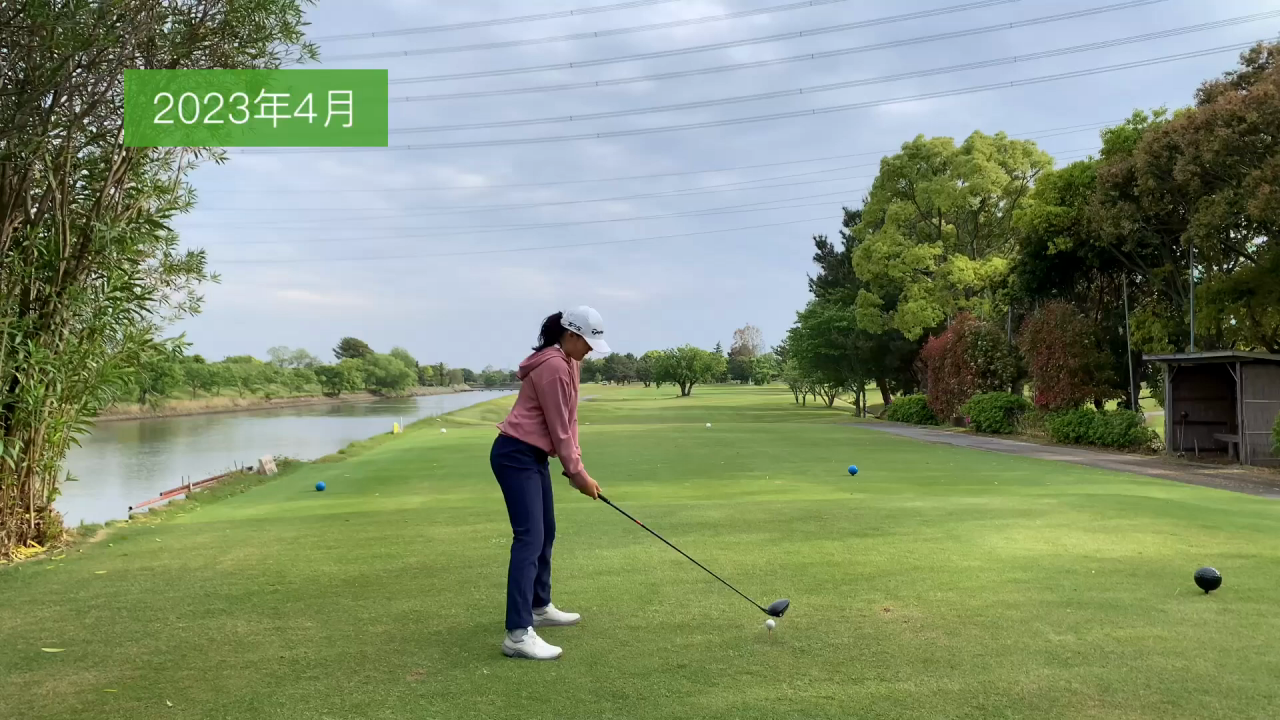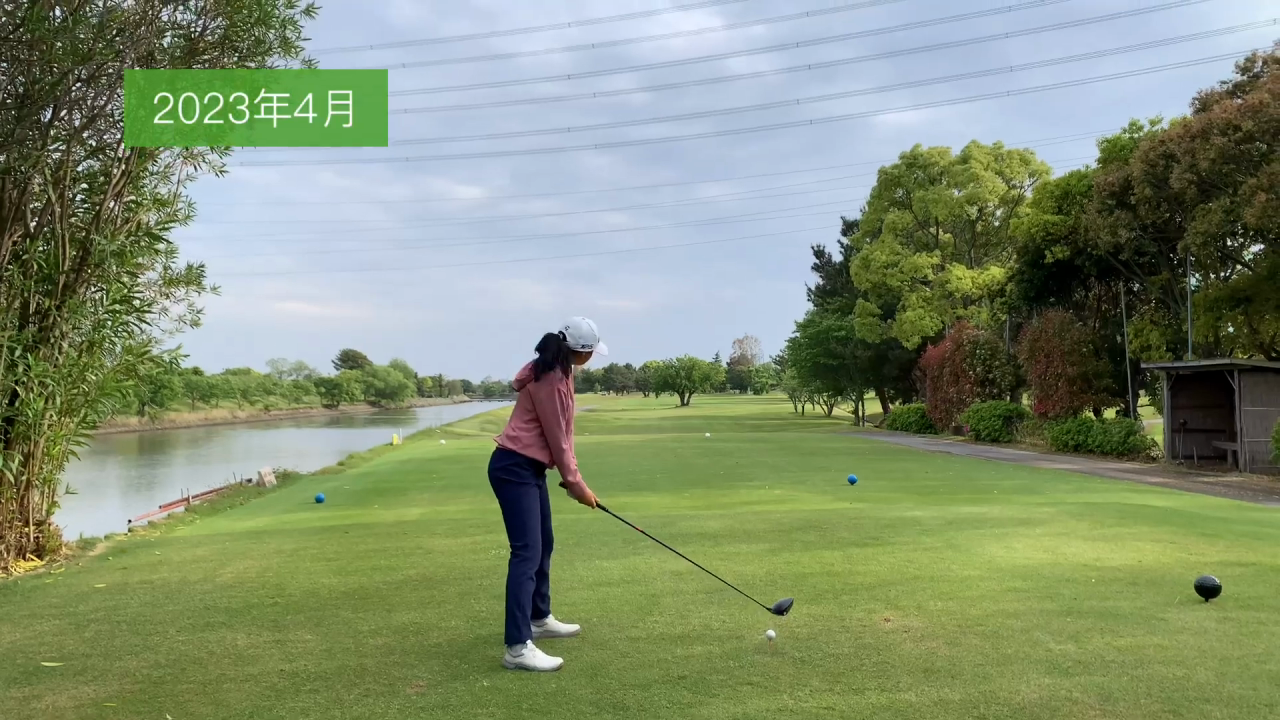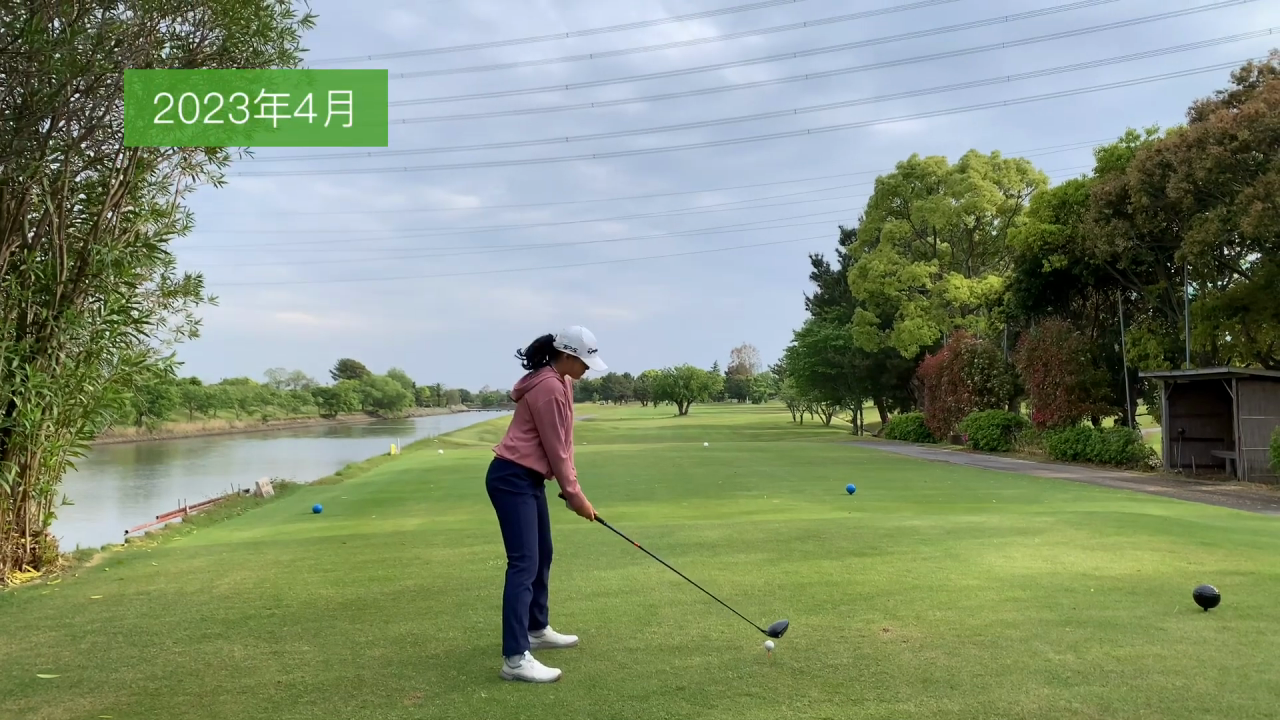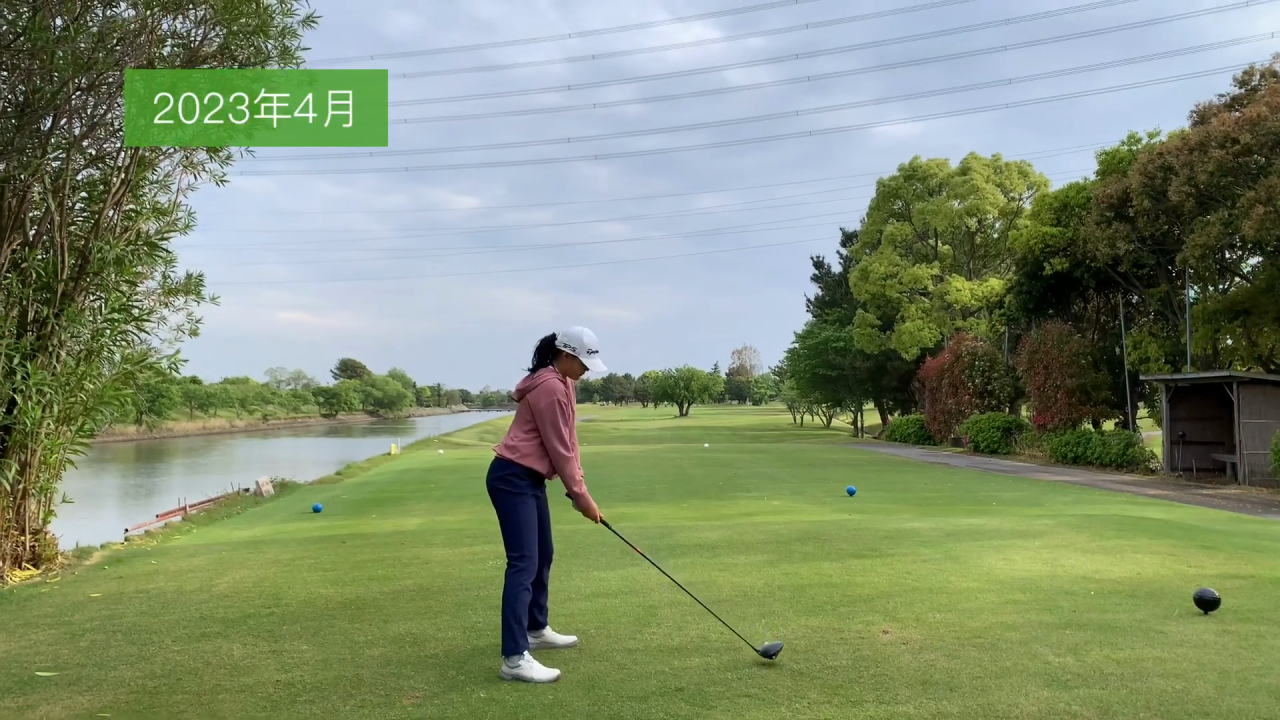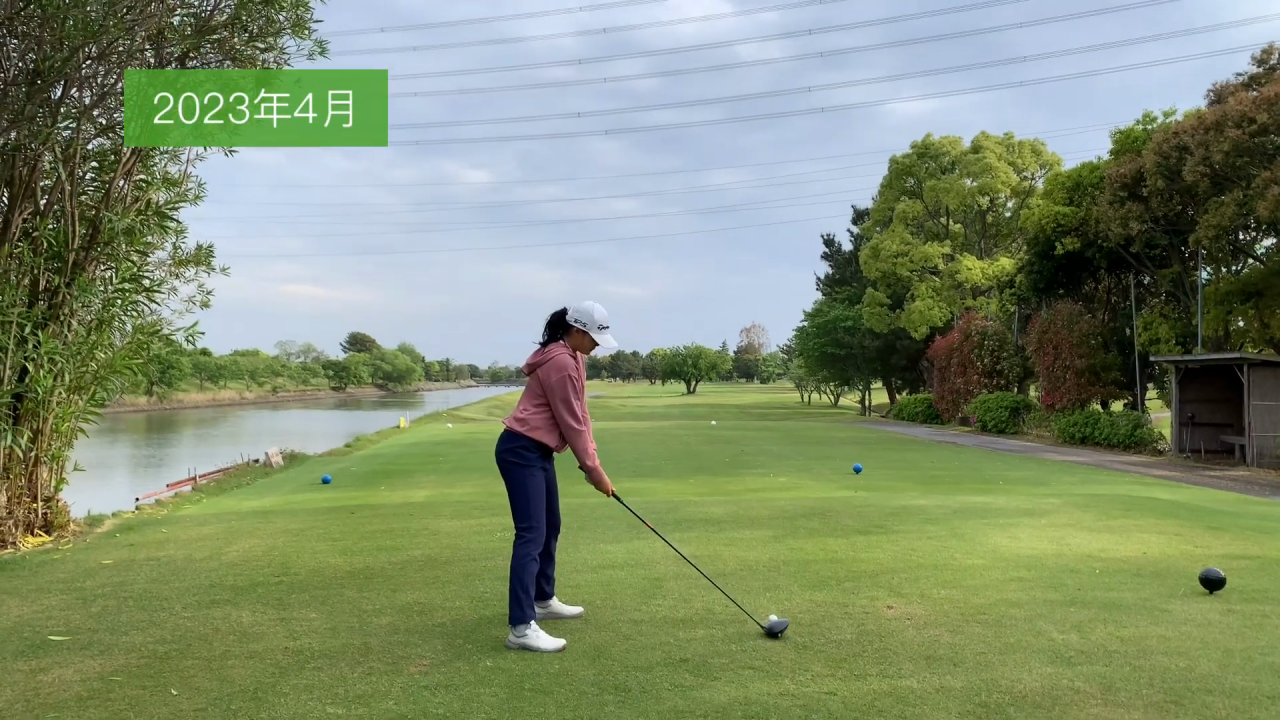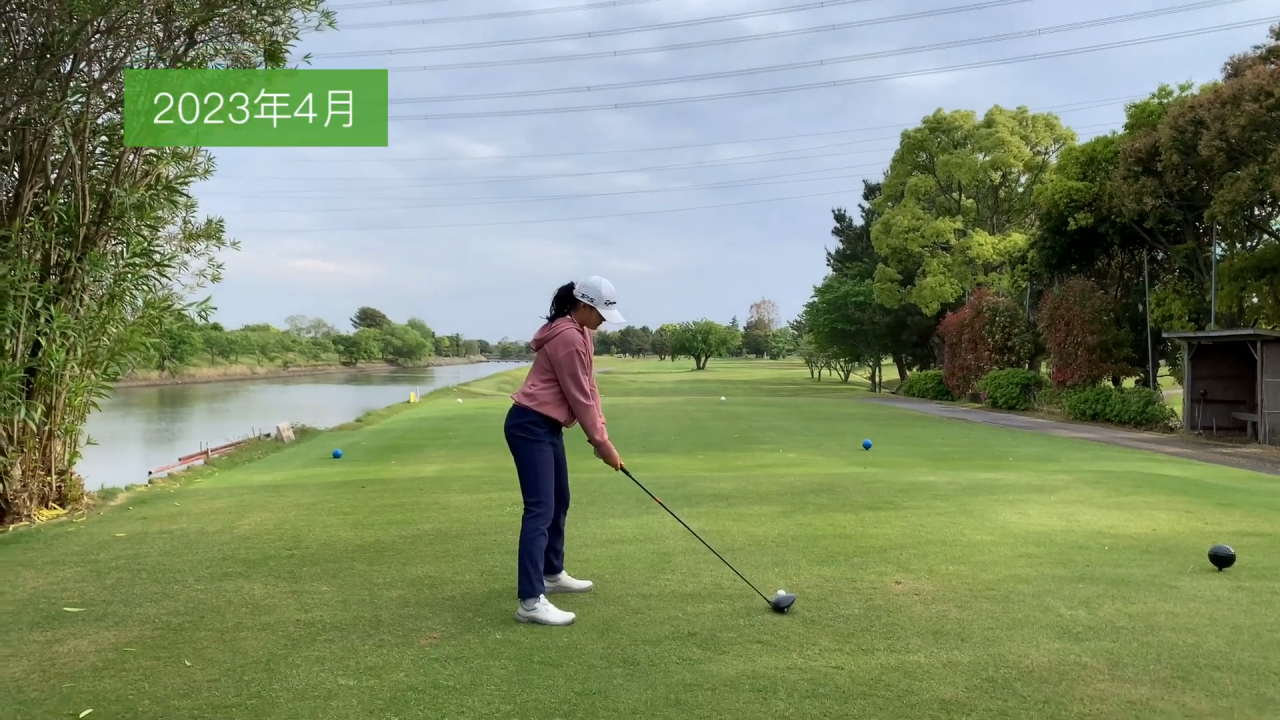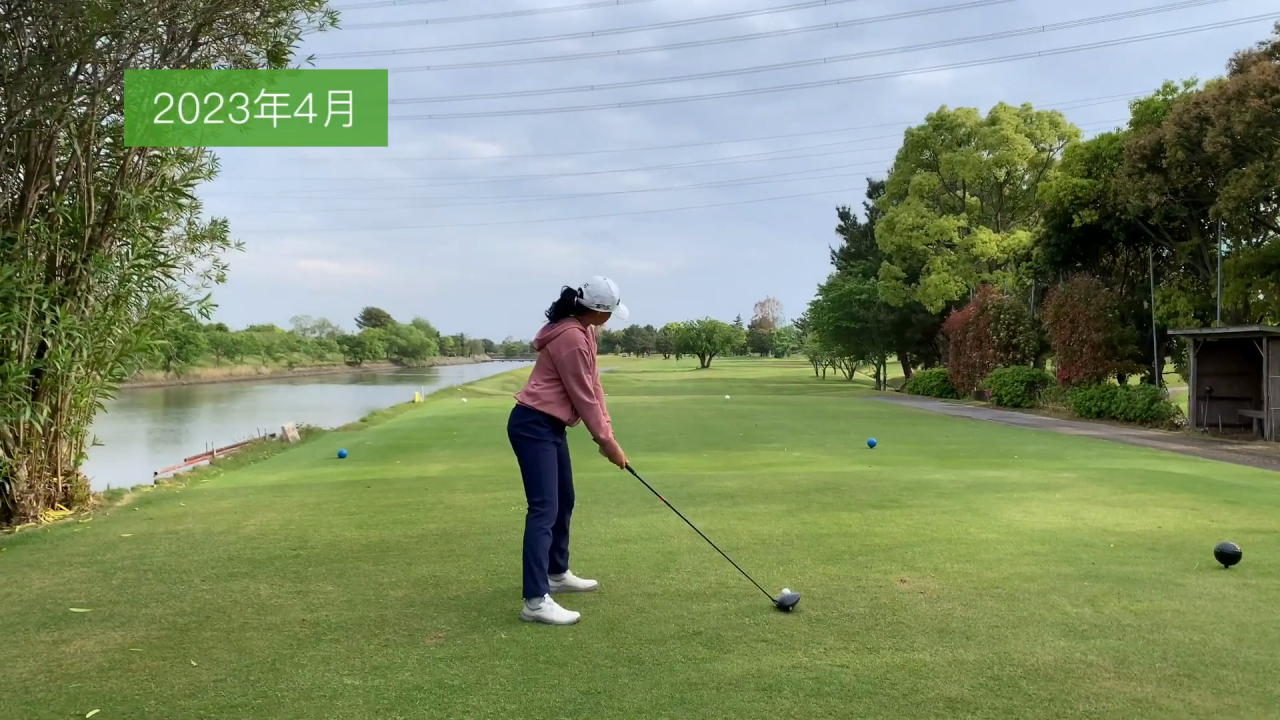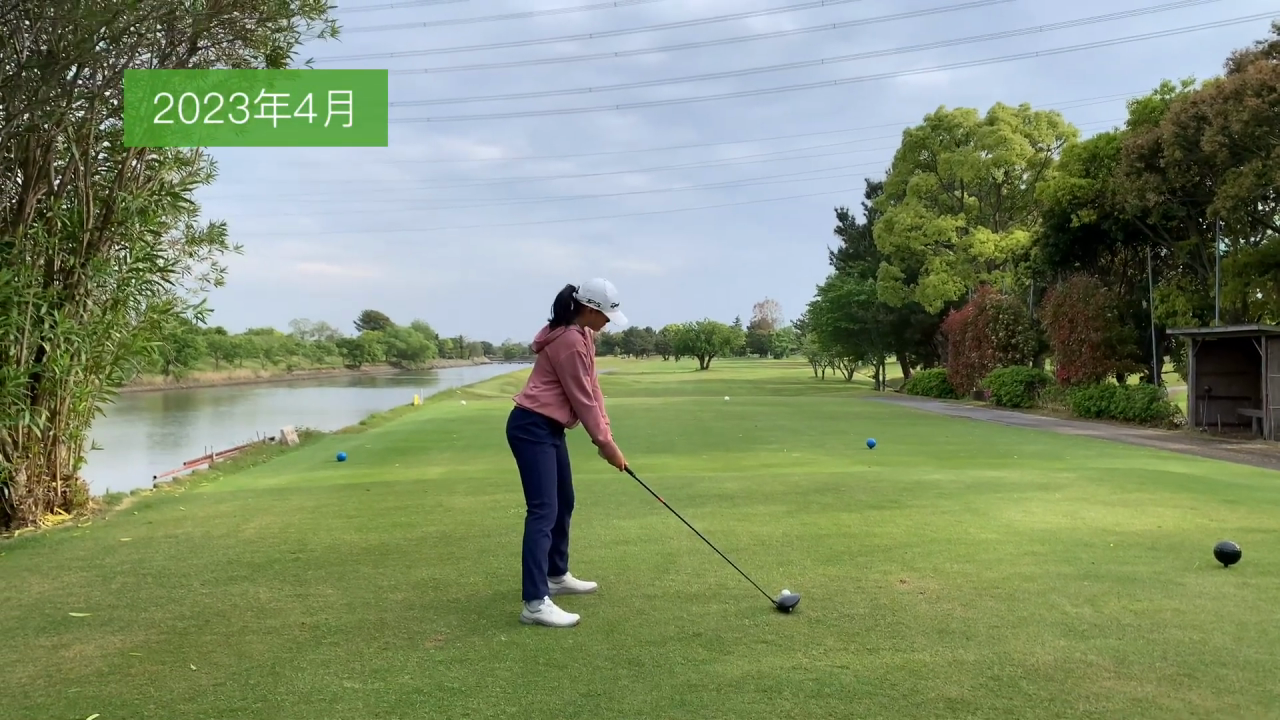
dt=0.5s
person 1, frame 1
left shoulder: (568, 362)
right shoulder: (553, 367)
left elbow: (569, 420)
right elbow: (557, 428)
left wrist: (577, 465)
right wrist: (579, 474)
left hip: (534, 455)
right hip: (516, 454)
left knee: (545, 532)
right knee: (529, 537)
left ankle: (539, 607)
right ankle: (518, 633)
person 1, frame 2
left shoulder: (559, 372)
right shoulder: (551, 381)
left elbow: (563, 433)
right elbow: (557, 439)
left wrist: (573, 475)
right wrist: (577, 484)
left hip: (530, 467)
right hip: (514, 468)
left knee: (543, 545)
right knee: (527, 552)
left ankle: (539, 619)
right ankle: (518, 648)
person 1, frame 3
left shoulder: (560, 381)
right shoulder: (548, 389)
left elbow: (564, 442)
right elbow: (555, 449)
left wrist: (573, 486)
right wrist: (575, 496)
left hip: (528, 478)
right hip: (512, 478)
left knee: (542, 555)
right knee: (524, 563)
left ankle: (537, 630)
right ankle: (516, 659)
person 1, frame 4
left shoulder: (562, 383)
right shoulder: (550, 389)
left elbow: (569, 441)
right elbow: (559, 450)
left wrist: (580, 486)
right wrist: (582, 496)
left hip: (530, 478)
right hip: (512, 478)
left knee: (542, 555)
right knee: (523, 563)
left ankle: (536, 630)
right ankle: (515, 658)
person 1, frame 5
left shoulder: (571, 357)
right shoulder: (560, 364)
left elbow: (580, 414)
right elbow: (571, 423)
left wrist: (592, 459)
right wrist: (594, 470)
left hip: (538, 451)
right hip: (521, 450)
left knee: (550, 527)
right knee: (531, 534)
left ankle: (543, 601)
right ankle: (521, 628)
person 1, frame 6
left shoulder: (579, 332)
right shoulder: (567, 338)
left elbow: (589, 387)
right elbow: (578, 398)
left wrist: (602, 432)
right wrist: (602, 443)
left hip: (547, 426)
right hip: (530, 426)
left knee: (559, 501)
right knee: (540, 509)
left ankle: (552, 574)
right ankle: (531, 601)
person 1, frame 7
left shoulder: (583, 331)
right shoulder: (571, 339)
left elbow: (594, 385)
right elbow: (583, 397)
left wrist: (607, 431)
right wrist: (607, 441)
left hip: (550, 425)
right hip: (533, 425)
left knee: (564, 500)
right knee: (544, 508)
left ankle: (557, 573)
right ankle: (535, 600)
person 1, frame 8
left shoulder: (582, 333)
right shoulder: (569, 341)
left elbow: (592, 387)
right elbow: (581, 399)
left wrist: (606, 433)
right wrist: (606, 444)
left hip: (550, 428)
right hip: (532, 427)
left knee: (563, 503)
right knee: (543, 511)
left ankle: (557, 576)
right ankle: (535, 603)
